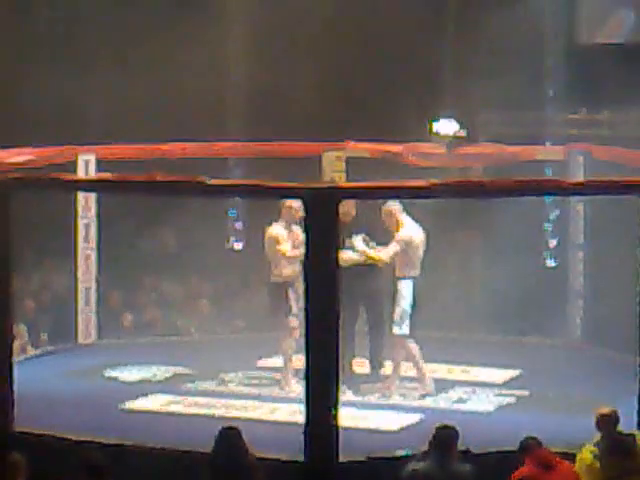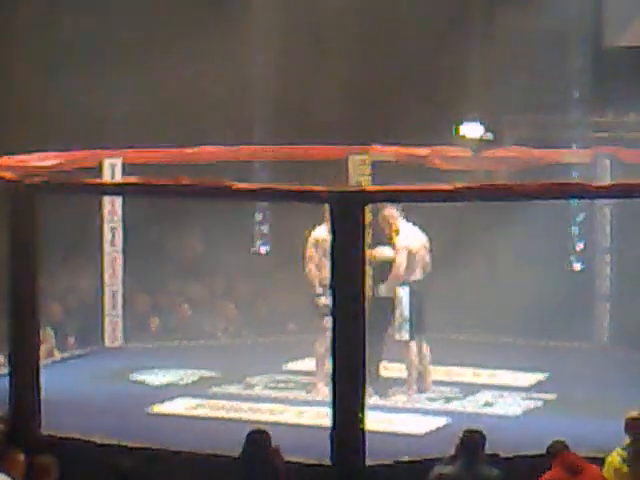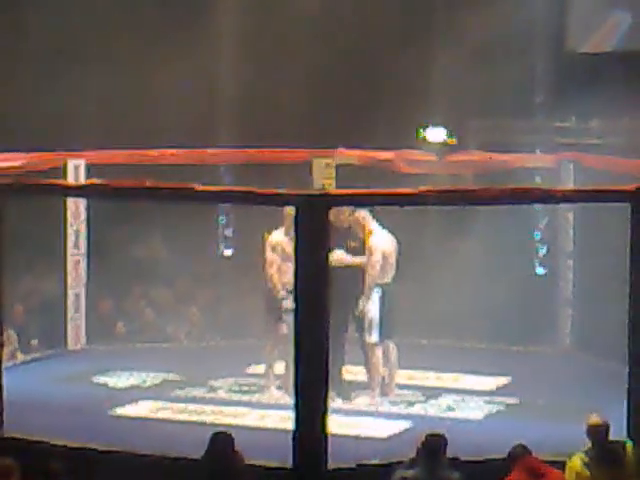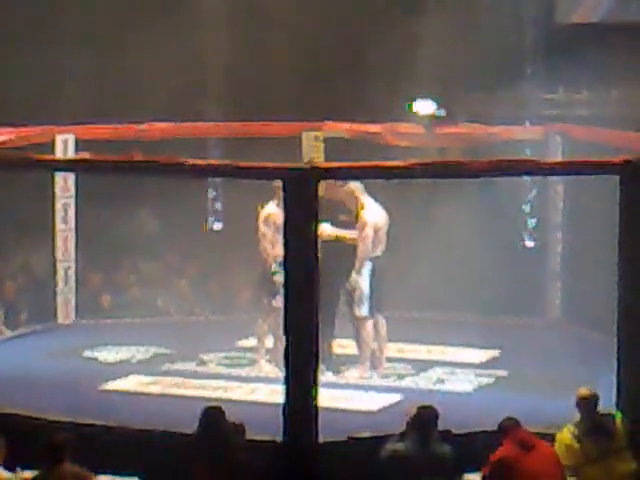
dt=1s
person 1, frame 1
left shoulder: (405, 233)
right shoulder: (416, 230)
left elbow: (384, 258)
left wrist: (362, 249)
right wrist: (375, 248)
left hip: (406, 284)
right hip: (411, 282)
left knee: (404, 335)
right knee: (399, 333)
left ankle: (426, 381)
right ankle: (393, 380)
person 1, frame 2
left shoulder: (402, 239)
right shoulder: (420, 235)
left elbow: (399, 272)
left wrist: (387, 287)
left hip: (408, 288)
right hip: (420, 286)
left knee: (409, 339)
right knee: (420, 336)
left ankle: (411, 388)
right ankle: (425, 381)
person 1, frame 3
left shoulder: (375, 240)
right shoulder: (389, 238)
left elbow: (373, 273)
left wrist: (363, 299)
left hip: (377, 292)
right hip: (388, 290)
left knee: (374, 342)
right knee: (387, 340)
left ankle: (375, 391)
right ankle: (390, 386)
person 1, frame 4
left shoulder: (367, 214)
right shoulder: (379, 211)
left elbow: (365, 246)
left wrist: (355, 272)
left hip: (367, 265)
right hip: (377, 263)
left knee: (364, 316)
right knee: (376, 313)
left ankle: (364, 365)
right ankle: (380, 359)
person 2, frame 1
left shoulder: (295, 230)
right shoulder: (275, 232)
left elbow: (301, 256)
right elbow: (291, 257)
right wrist: (307, 246)
left hip: (294, 284)
right hip: (281, 286)
left knee: (293, 332)
right knee: (292, 331)
left ankle: (289, 377)
right ankle: (288, 378)
person 2, frame 2
left shoulder: (330, 235)
right shoulder: (320, 235)
right elbow: (310, 266)
right wrist: (318, 292)
left hip: (330, 289)
right hip: (324, 290)
left knee: (328, 334)
right knee: (325, 333)
left ankle: (323, 378)
right ankle: (319, 382)
person 2, frame 3
left shoulder: (292, 239)
right shoulder: (276, 239)
right elbow: (272, 271)
right wrist: (282, 296)
left hip: (291, 294)
right hip: (280, 295)
left knee: (291, 338)
right knee: (277, 338)
left ankle: (288, 380)
right ankle: (270, 382)
person 2, frame 4
left shoulder: (283, 211)
right shoulder: (269, 212)
right elbow: (265, 244)
right wrist: (274, 270)
left hip: (284, 267)
right hip: (275, 268)
left knee: (281, 312)
right knee: (270, 312)
left ankle: (278, 354)
right ankle: (261, 356)
person 3, frame 1
left shoulder: (366, 224)
left wrist: (357, 257)
right wrist: (339, 257)
left hip: (369, 281)
right hip: (346, 283)
left knee: (377, 323)
right knee: (347, 326)
left ankle: (376, 366)
right ankle: (346, 371)
person 3, frame 2
right shoulder: (375, 228)
right elbow: (367, 255)
left wrist: (391, 255)
right wrist: (373, 254)
right knee: (376, 331)
right ankle: (373, 378)
person 3, frame 3
right shoulder: (329, 232)
left wrist: (349, 259)
right wrist: (329, 260)
left hip: (360, 291)
right hip: (336, 292)
right knee: (336, 335)
right ankle: (336, 381)
person 3, frame 4
left shoulder: (351, 206)
right shoulder: (320, 205)
left elbow: (360, 235)
left wrist: (335, 232)
right wrist: (319, 234)
left hip: (348, 267)
right hip: (327, 266)
right knee: (326, 310)
right ankle: (326, 354)
